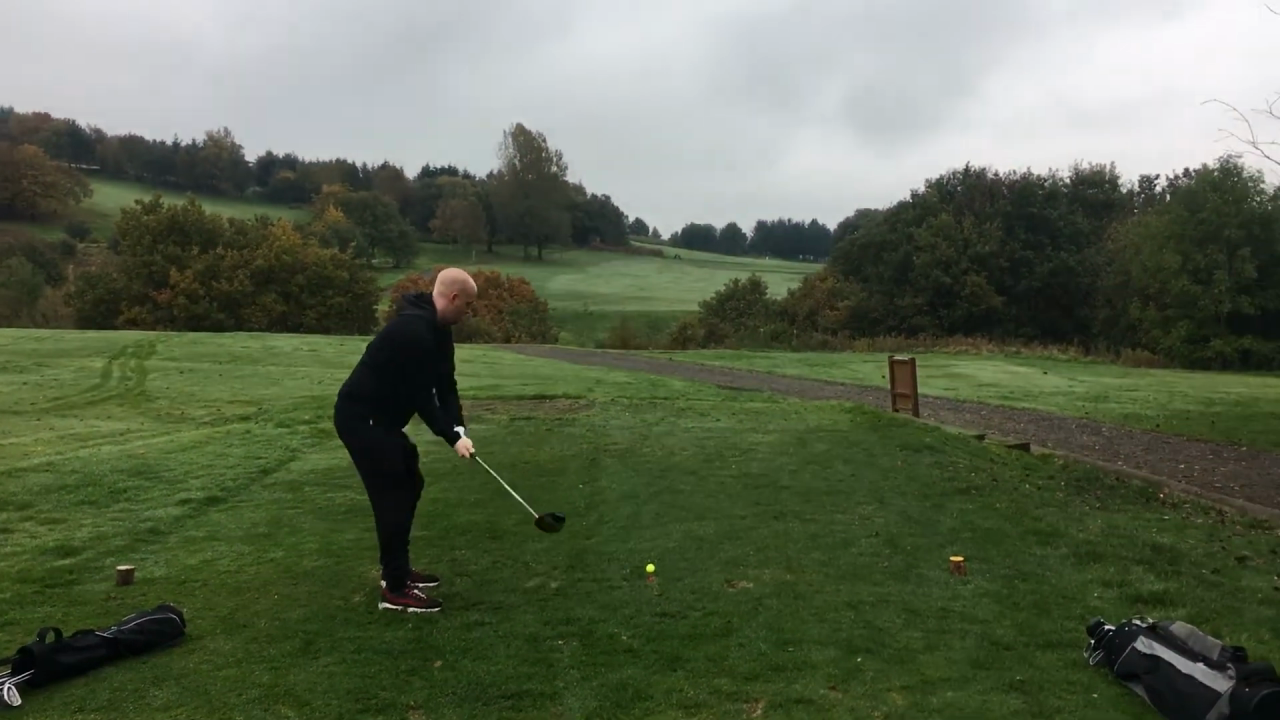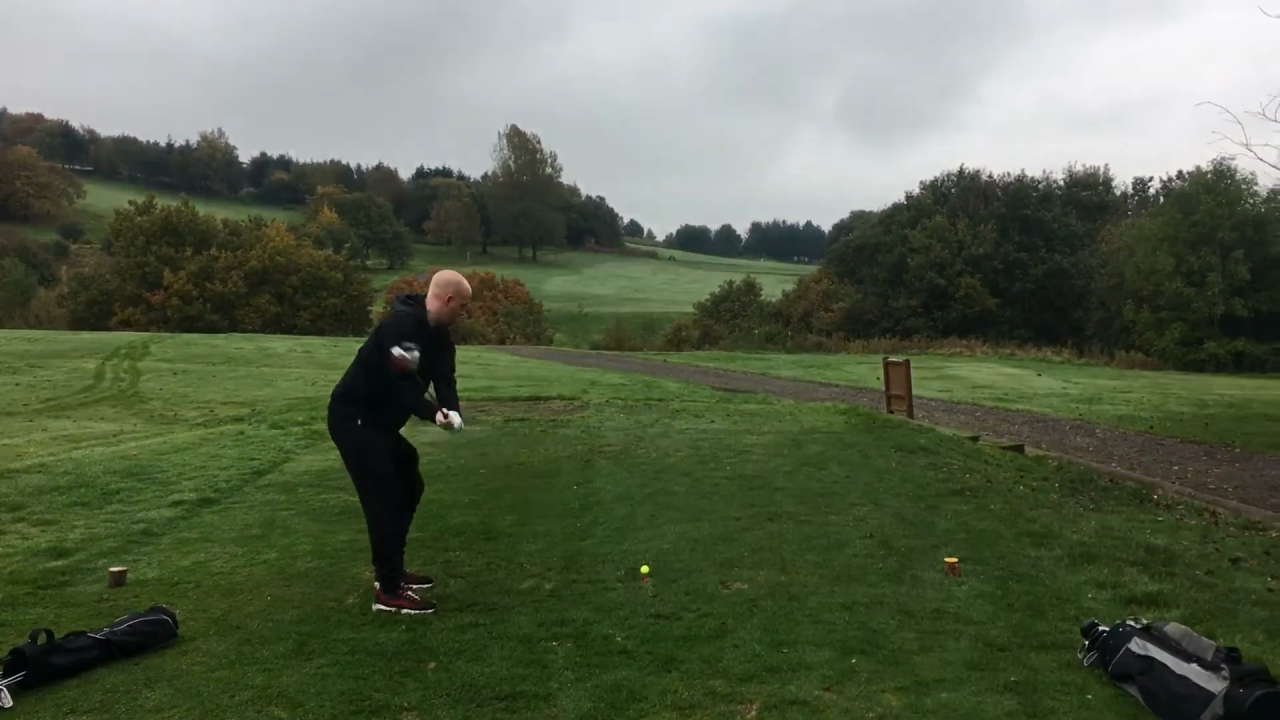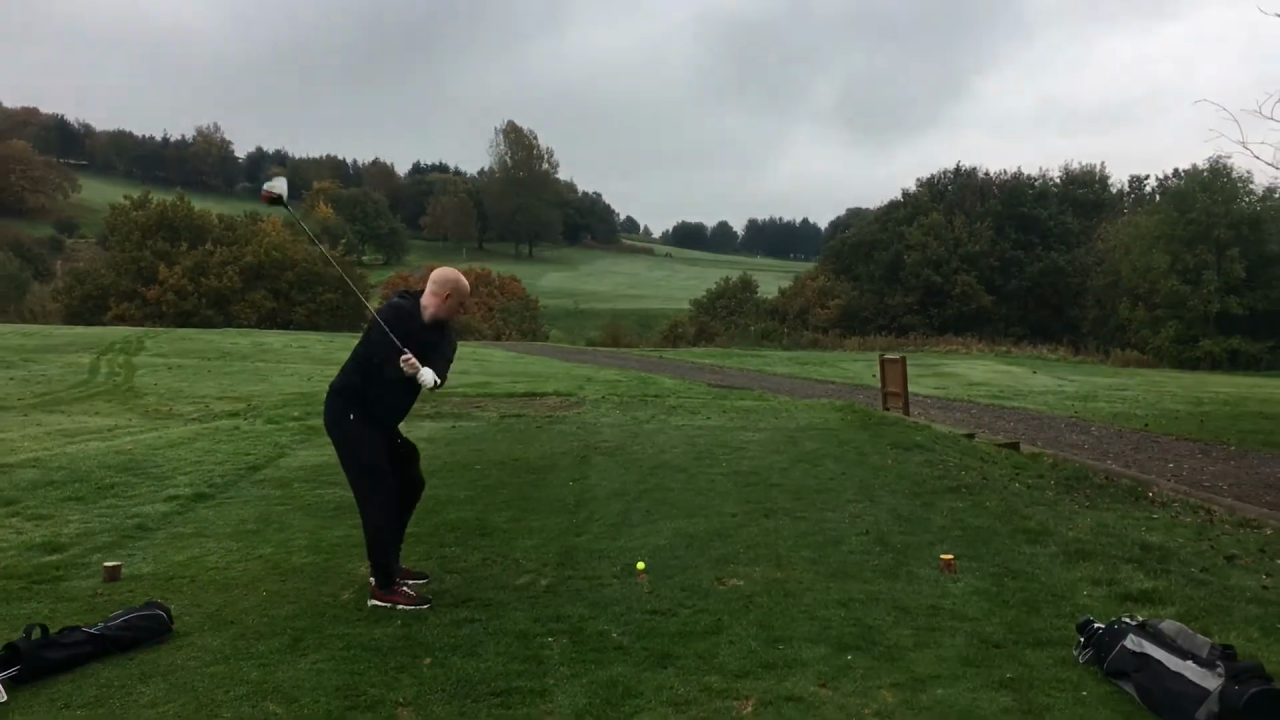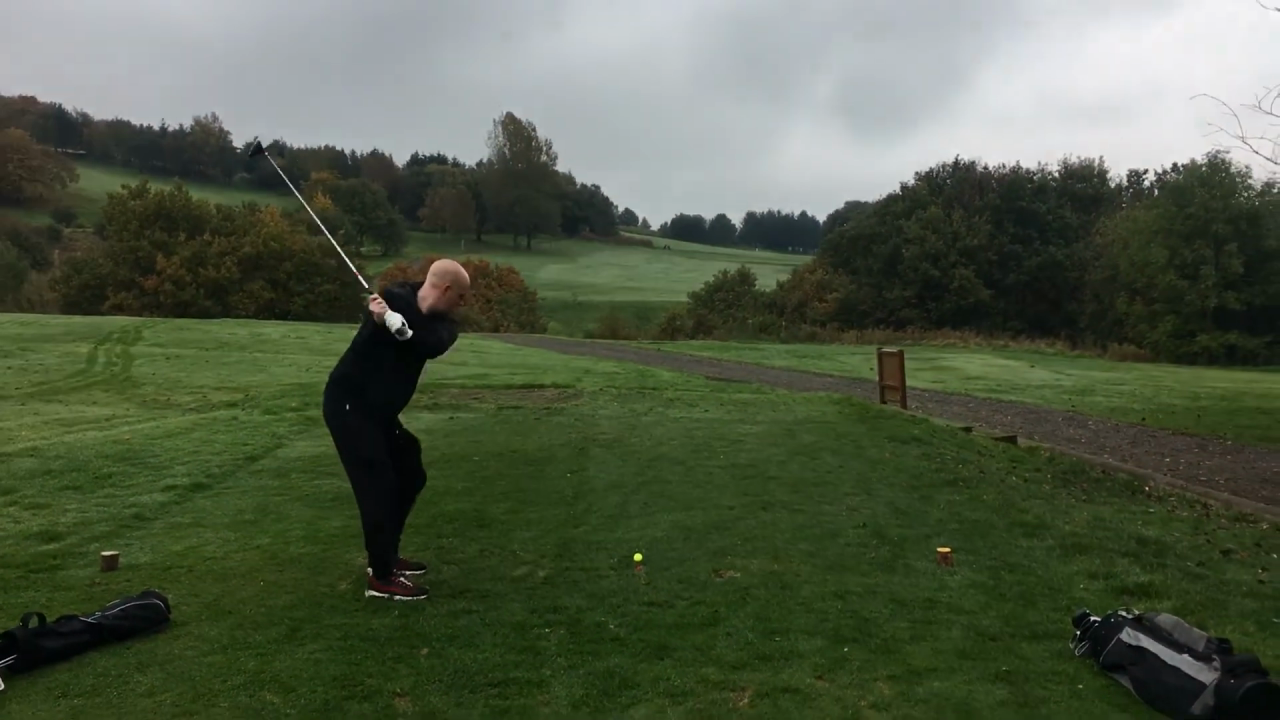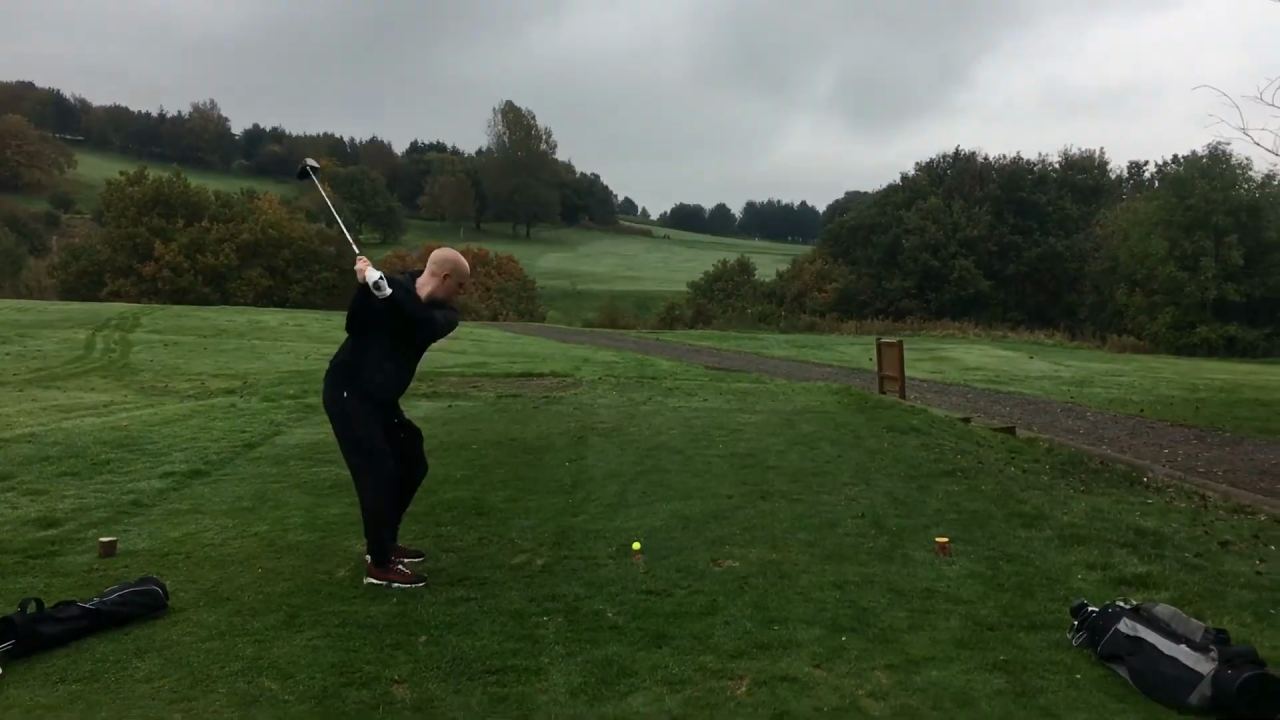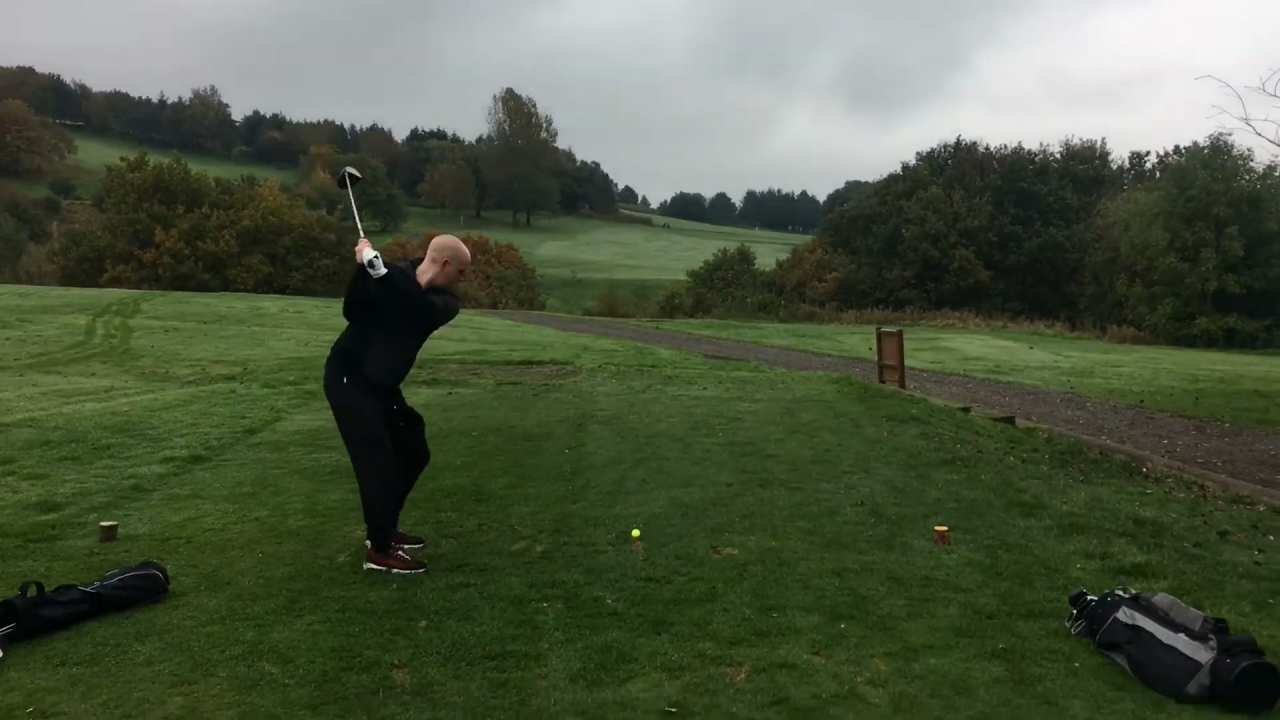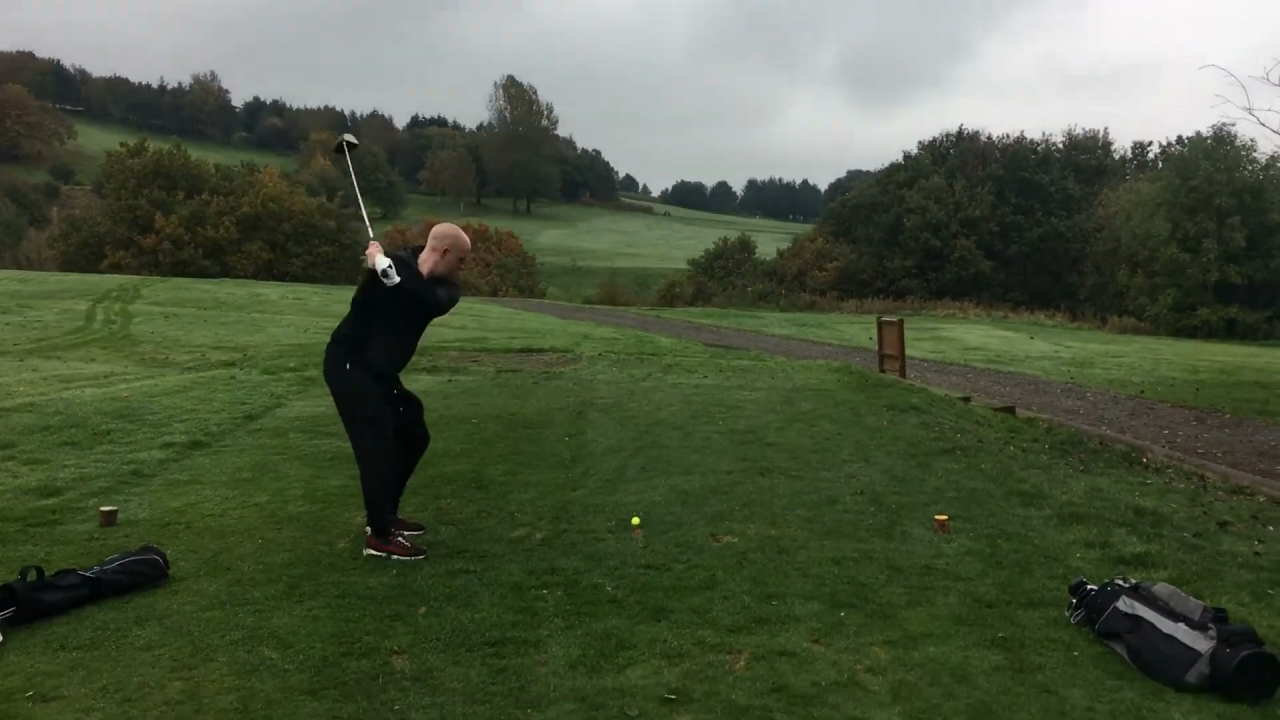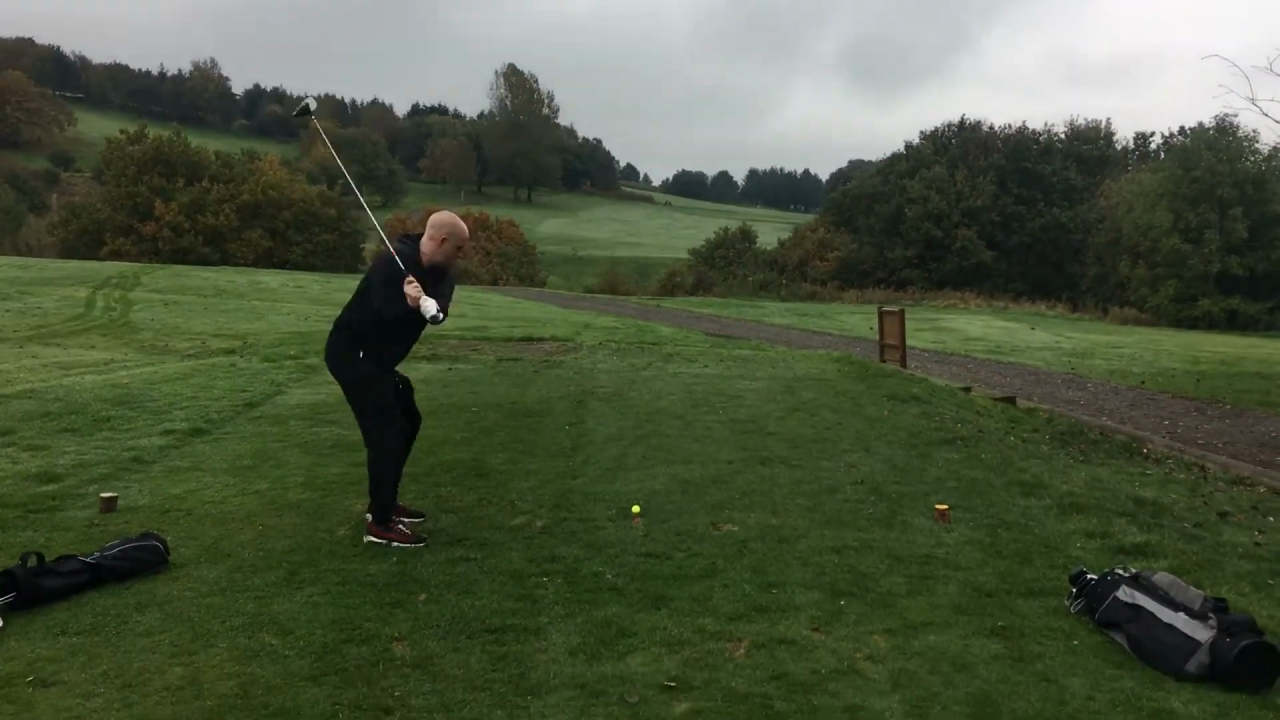
dt=0.1s
person 1, frame 1
left shoulder: (435, 328)
right shoulder: (415, 329)
left elbow: (445, 384)
right elbow: (420, 394)
left wrist: (458, 429)
right wrist: (452, 438)
left hip: (377, 415)
right hip: (362, 416)
left knee: (408, 486)
right knee: (393, 495)
left ankle: (397, 569)
right ankle: (395, 589)
person 1, frame 2
left shoulder: (439, 335)
right shoulder: (402, 322)
left elbow: (445, 380)
right elbow: (402, 385)
left wrist: (450, 412)
right wrist: (432, 413)
left hip: (381, 420)
right hip: (354, 418)
left knee: (409, 487)
right knee: (385, 498)
left ankle: (391, 570)
right ankle: (389, 590)
person 1, frame 3
left shoulder: (441, 332)
right shoulder: (395, 314)
left elbow: (439, 370)
right elbow: (383, 369)
left wrist: (425, 373)
right wrist: (406, 372)
left hip: (379, 417)
right hip: (350, 413)
left knee: (409, 484)
right knee: (379, 494)
left ankle: (387, 565)
right ankle: (384, 586)
person 1, frame 4
left shoulder: (445, 325)
right shoulder: (393, 300)
left elbow: (432, 346)
right elbow: (368, 348)
right wrist: (382, 321)
left hip: (383, 411)
right hip: (349, 405)
left knee: (411, 476)
right knee: (378, 486)
left ankle: (385, 555)
right ankle: (381, 576)
person 1, frame 5
left shoulder: (444, 312)
right shoulder: (393, 288)
left elbow: (425, 325)
right elbow: (356, 328)
left wrist: (380, 287)
right wrist: (365, 286)
left hip: (383, 399)
right hip: (348, 392)
left knee: (412, 465)
right knee: (377, 474)
left ankle: (384, 543)
right ankle: (380, 564)
person 1, frame 6
left shoulder: (445, 300)
right shoulder: (392, 276)
left elbow: (425, 307)
right elbow: (353, 313)
left wrist: (376, 268)
right wrist: (365, 268)
left hip: (383, 385)
right hip: (348, 378)
left knee: (415, 452)
right knee: (377, 461)
left ankle: (383, 529)
right ankle: (380, 549)
person 1, frame 7
left shoulder: (445, 289)
right shoulder: (394, 266)
left elbow: (429, 301)
right elbow: (362, 309)
left wrist: (388, 272)
right wrist: (375, 271)
left hip: (382, 371)
right hip: (349, 364)
left knee: (414, 437)
right knee: (378, 446)
left ankle: (383, 515)
right ankle: (379, 535)
person 1, frame 8
left shoulder: (440, 274)
right shoulder: (395, 264)
left elbow: (439, 311)
right elbow: (383, 316)
left wrist: (425, 305)
right wrist: (412, 305)
left hip: (372, 355)
right hip: (354, 354)
left knee: (406, 422)
right knee: (388, 431)
left ankle: (382, 503)
right ankle: (381, 522)
